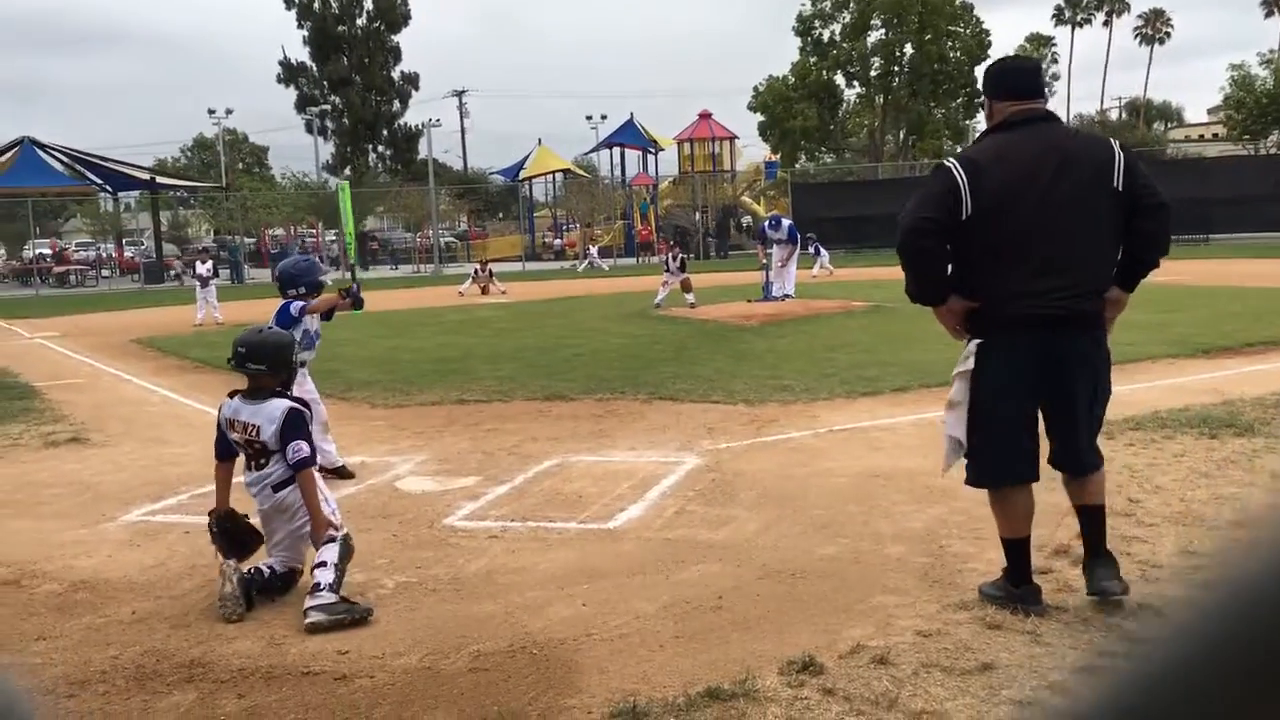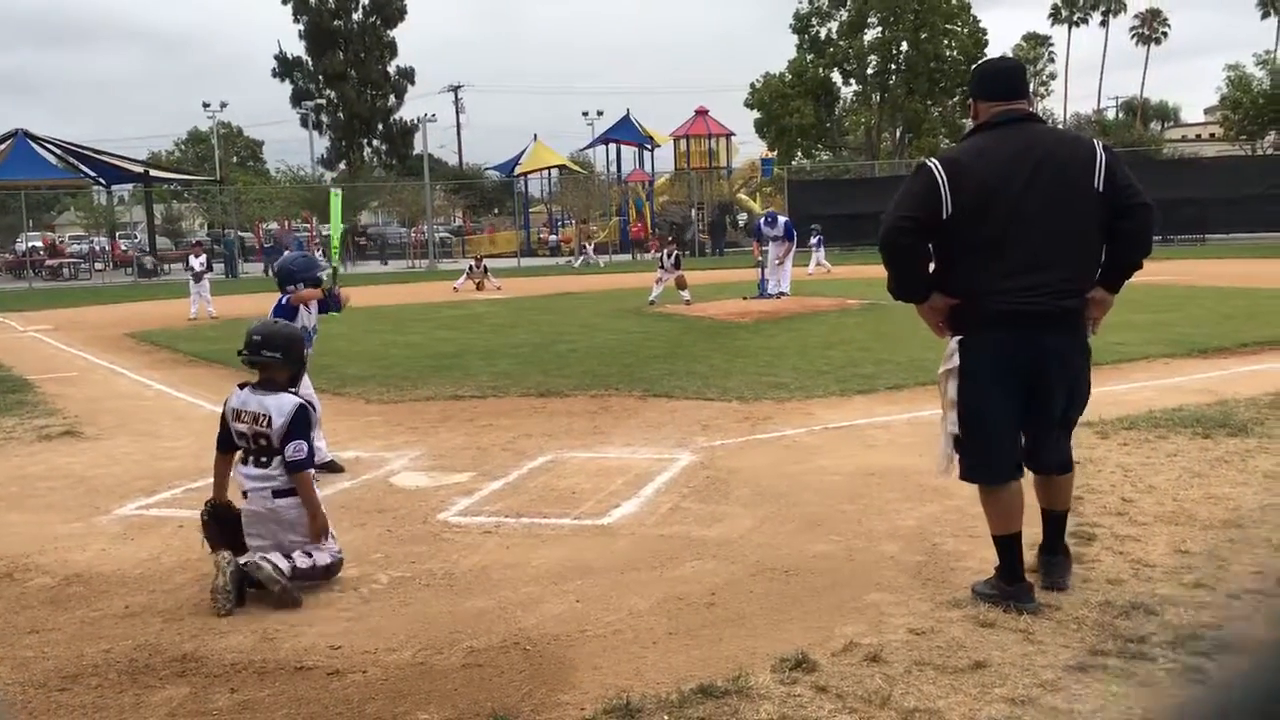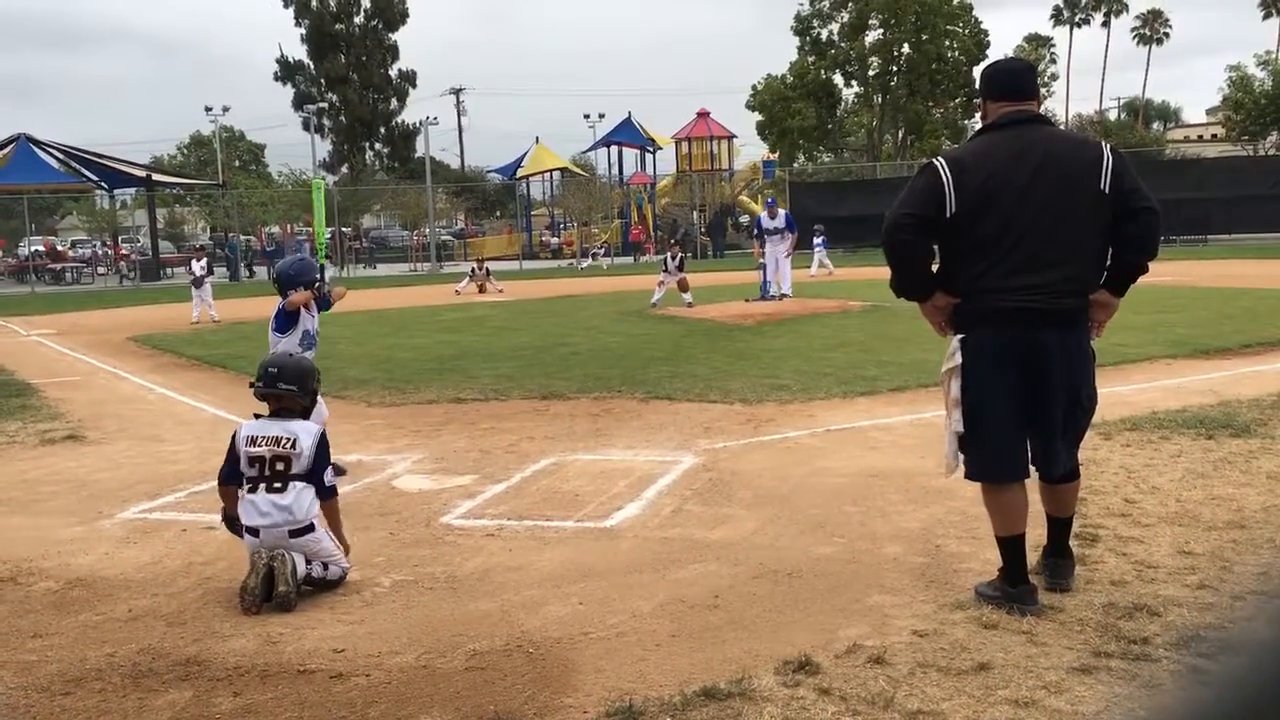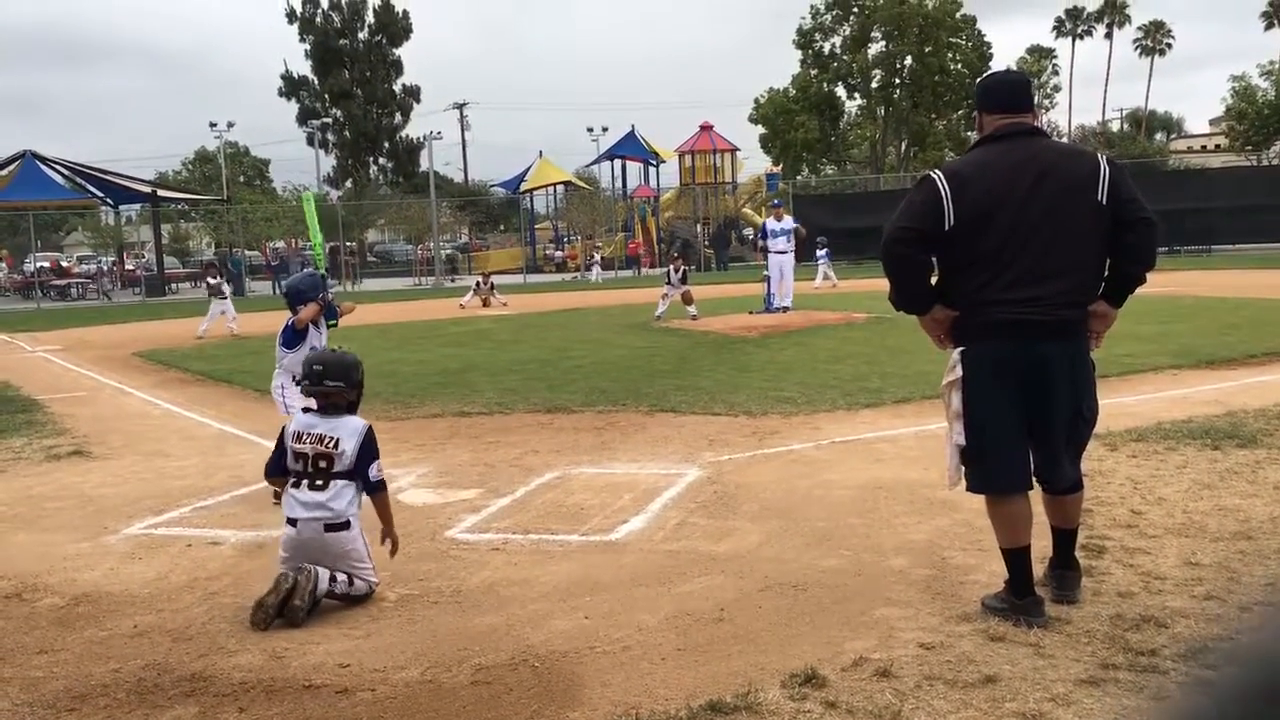
dt=0.7s
person 1, frame 1
left shoulder: (969, 167)
right shoulder: (1106, 154)
left elbow: (916, 235)
right elbow: (1154, 216)
left wrist: (939, 297)
right wrist: (1121, 283)
left hip: (1002, 337)
right hip: (1082, 332)
left knee: (1004, 461)
right knee: (1079, 449)
left ankle: (1020, 582)
right ankle: (1099, 560)
person 1, frame 2
left shoulder: (950, 167)
right shoulder: (1088, 154)
left elbow: (898, 233)
right elbow: (1138, 217)
left wrist: (922, 295)
right wrist: (1107, 284)
left hip: (985, 334)
right hip: (1063, 329)
left knee: (994, 458)
right knee: (1052, 448)
left ankle: (1012, 579)
right ankle: (1055, 556)
person 1, frame 3
left shoulder: (955, 166)
right shoulder: (1095, 156)
left elbow: (900, 230)
right elbow: (1143, 220)
left wrist: (926, 292)
right wrist: (1112, 287)
left hip: (987, 333)
right hip: (1066, 328)
left knee: (999, 460)
right knee: (1059, 452)
left ankle: (1015, 582)
right ankle: (1058, 558)
person 1, frame 4
left shoulder: (953, 180)
right shoulder: (1091, 168)
left elbow: (899, 245)
right elbow: (1141, 230)
left wrist: (924, 306)
right wrist: (1110, 298)
left hip: (987, 346)
right hip: (1066, 340)
left knee: (1002, 472)
right knee: (1062, 464)
left ankle: (1022, 594)
right ankle: (1065, 570)
person 2, frame 1
left shoulder: (228, 408)
right shoulder: (287, 412)
left elbow: (223, 461)
right elbow: (302, 467)
left wrist: (222, 509)
right wrist: (317, 516)
left hip: (265, 498)
right hip: (295, 489)
left knee: (284, 567)
left ankle: (244, 580)
right ankle: (322, 602)
person 2, frame 2
left shoulder: (235, 401)
right shoulder: (294, 408)
left elbow: (224, 454)
right elbow: (298, 468)
left wrist: (218, 500)
right wrist: (316, 514)
left hip: (253, 502)
right hip: (289, 499)
left knee: (269, 561)
right knee: (328, 557)
left ankle: (238, 569)
right ankle: (280, 567)
person 2, frame 3
left shoulder: (244, 431)
right shoulder: (312, 433)
left elbow: (226, 485)
right elbow: (327, 493)
left wrist: (236, 515)
right wrist: (338, 533)
left hip: (255, 534)
right hip: (299, 531)
left knee: (264, 554)
right knee: (338, 570)
left ankle: (265, 572)
right ankle: (295, 568)
person 2, frame 4
left shoulder: (294, 425)
right shoulder: (359, 429)
left elbow: (273, 477)
right elbow: (374, 487)
right wrist: (389, 526)
left hip: (295, 527)
right hip: (338, 529)
left knee: (288, 573)
right knee: (365, 585)
left ankle: (288, 585)
right ankle: (317, 582)
person 3, frame 1
left shoulder: (313, 305)
right shoulder: (288, 308)
left elbow: (338, 307)
right elbow: (314, 308)
left wrist: (352, 299)
right wrist: (343, 293)
left hip: (301, 373)
left knee: (319, 416)
left ankle: (330, 461)
person 3, frame 2
left shoulder: (313, 301)
right shoulder: (286, 304)
left elbow: (343, 297)
right elbow: (300, 296)
left wrist: (337, 298)
right wrist: (326, 293)
left knee: (313, 412)
left ankle: (319, 457)
person 3, frame 3
left shoulder: (312, 303)
right shoulder: (287, 310)
left elbow: (341, 291)
right elbow: (293, 300)
left wrist: (325, 294)
right wrist: (315, 292)
left knee: (319, 417)
person 3, frame 4
left shoulder: (321, 319)
right shoulder: (293, 327)
left elbow: (350, 306)
right elbow: (302, 317)
left wrist: (332, 307)
right wrist: (321, 301)
right hip: (289, 388)
